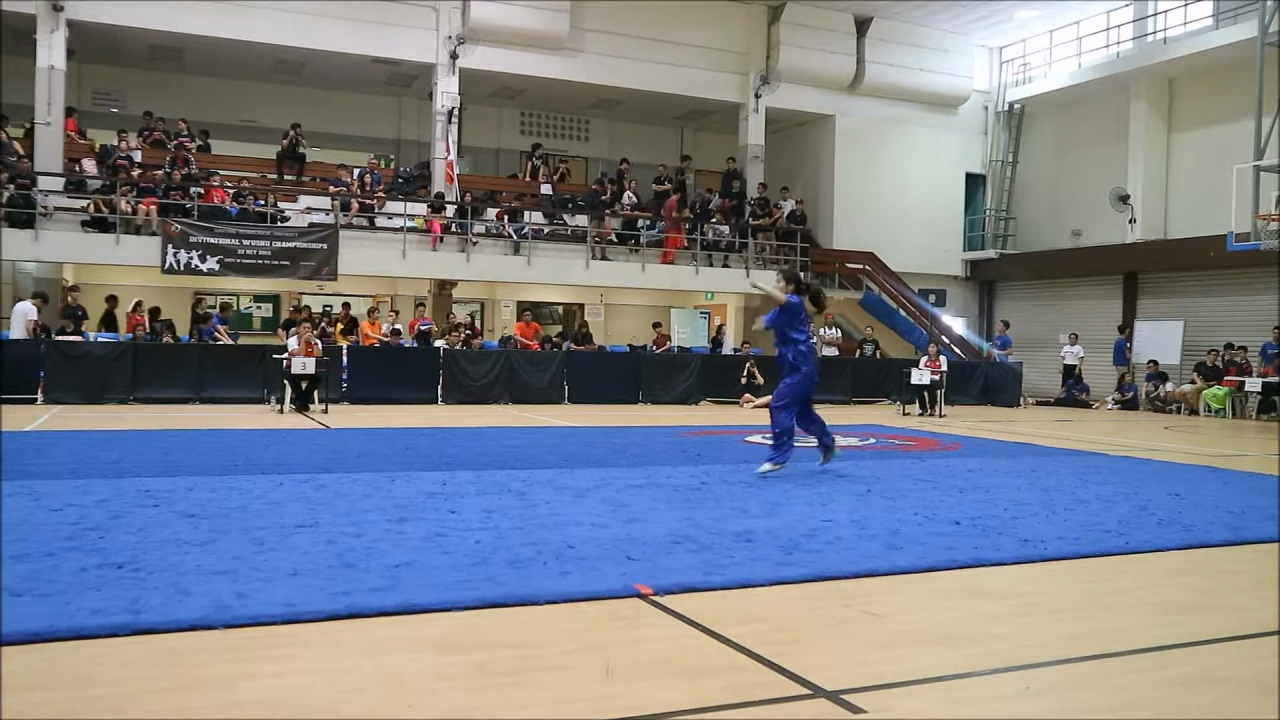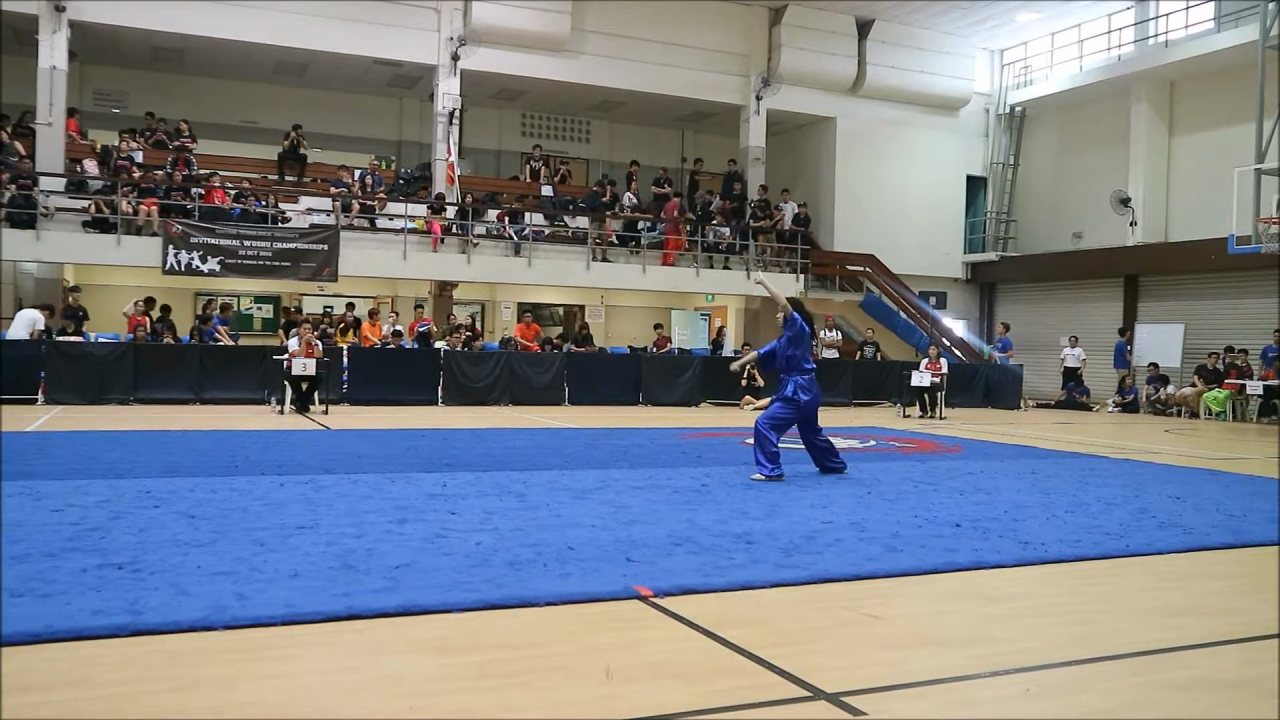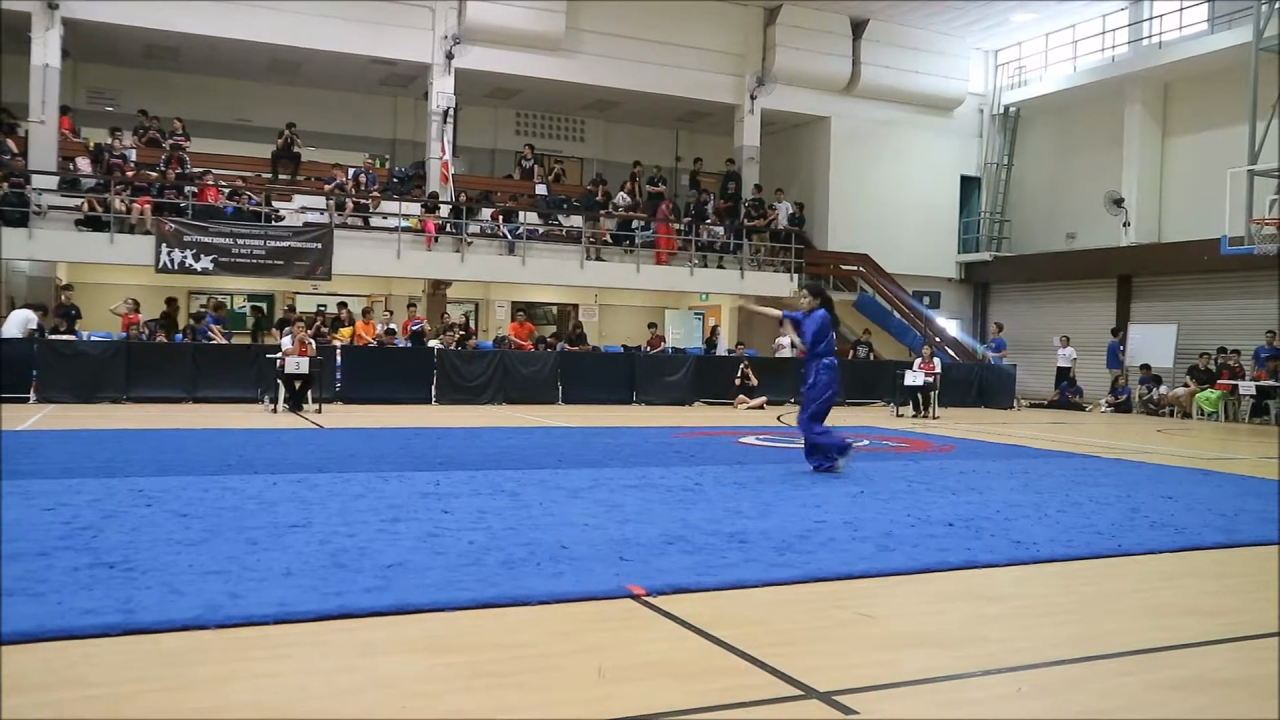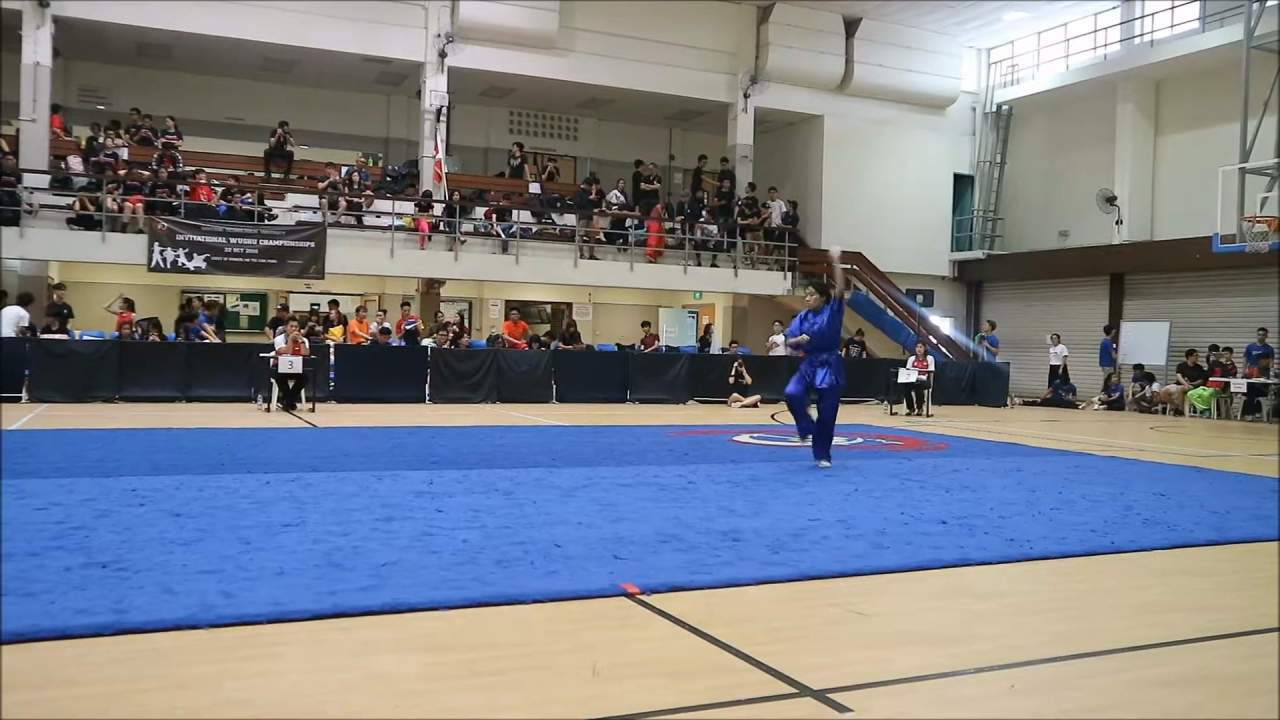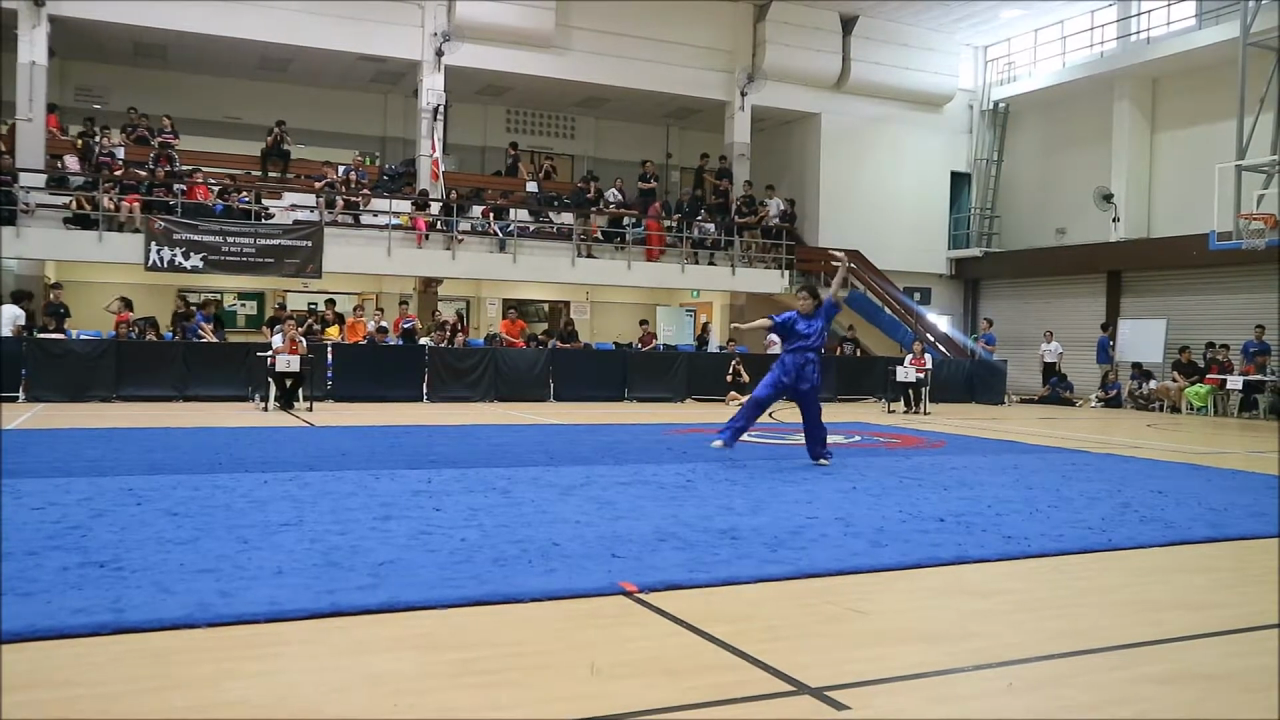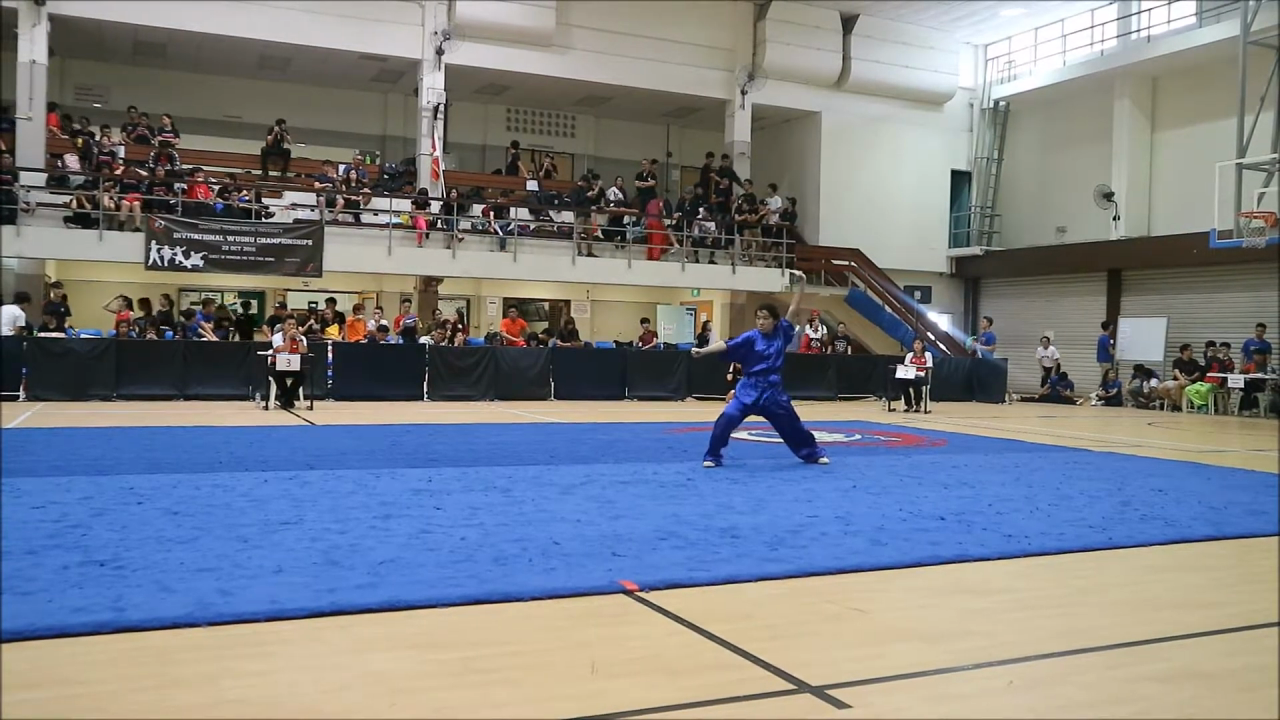
dt=0.5s
person 1, frame 1
left shoulder: (794, 303)
right shoulder: (780, 311)
left elbow: (782, 299)
right elbow: (765, 323)
left wrist: (759, 285)
right wrist: (759, 324)
left hip: (801, 363)
right hip: (798, 364)
left knee: (780, 407)
right knee: (802, 410)
left ankle: (776, 458)
right ankle: (827, 445)
person 1, frame 2
left shoulder: (799, 331)
right shoulder: (785, 339)
left elbow: (786, 304)
right elbow: (762, 353)
left wrist: (763, 282)
right wrist: (740, 363)
left hip: (799, 391)
right hip: (804, 391)
left knee: (764, 424)
right knee: (811, 434)
left ankle: (771, 470)
right ankle: (836, 465)
person 1, frame 3
left shoulder: (820, 316)
right shoulder: (805, 316)
left elbow: (804, 346)
right elbow: (778, 314)
left wrist: (791, 333)
right wrist: (751, 307)
left hip: (822, 372)
right hip: (816, 372)
left knee: (807, 420)
right knee: (810, 420)
left ankle: (839, 448)
right ankle: (826, 460)
person 1, frame 4
left shoulder: (832, 311)
right shoulder: (802, 319)
left elbow: (840, 288)
right elbow: (790, 342)
left wrist: (836, 262)
right wrist: (798, 339)
left hip: (829, 367)
right hip: (809, 366)
left knee: (826, 414)
right knee: (792, 395)
left ankle: (823, 455)
right ankle: (807, 428)
person 1, frame 5
left shoulder: (823, 315)
right shoulder: (791, 318)
left elbow: (834, 289)
right elbow: (769, 322)
left wrist: (844, 265)
right wrist: (744, 326)
left hip: (808, 371)
right hip: (785, 367)
left knee: (812, 416)
right knee: (757, 399)
left ankle: (820, 454)
right ankle: (726, 437)
person 1, frame 6
left shoulder: (782, 333)
right shoulder: (750, 338)
left elbow: (794, 309)
right elbow: (727, 345)
left wrist: (801, 284)
right wrist: (703, 351)
left hip: (773, 390)
right hip: (749, 389)
left knee: (792, 425)
right knee: (728, 418)
left ankle: (814, 453)
right ankle: (712, 456)
